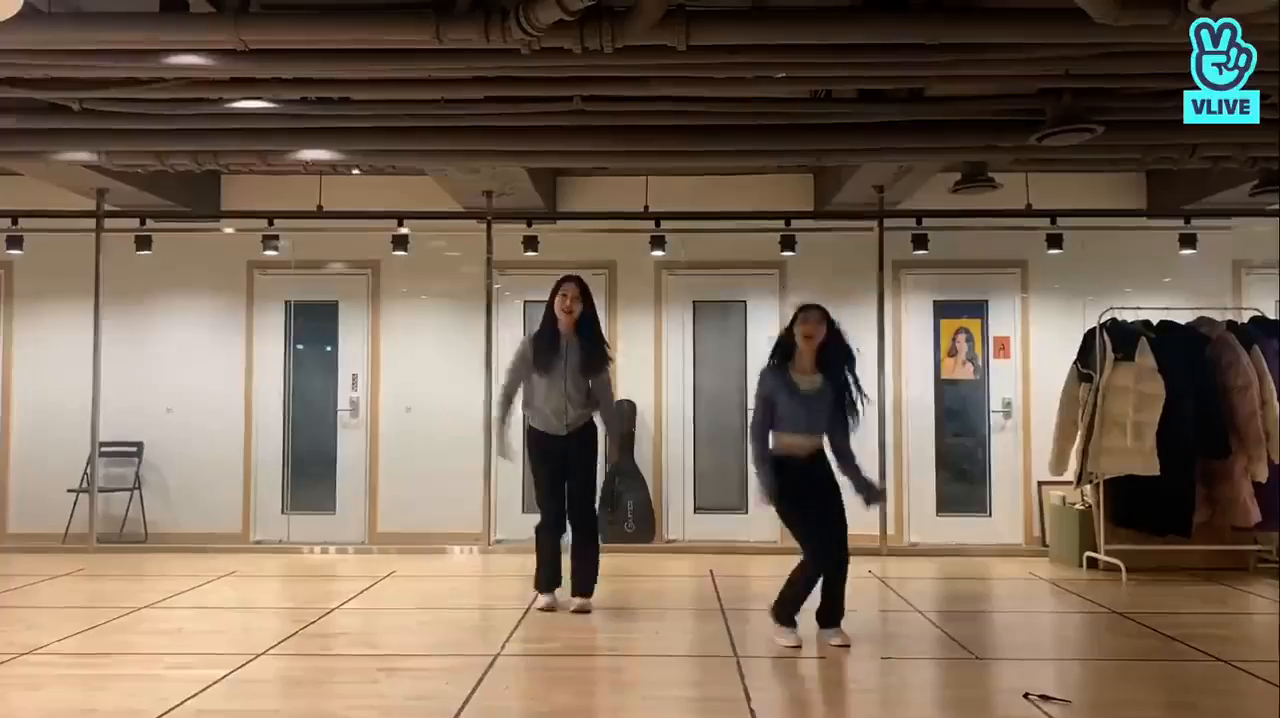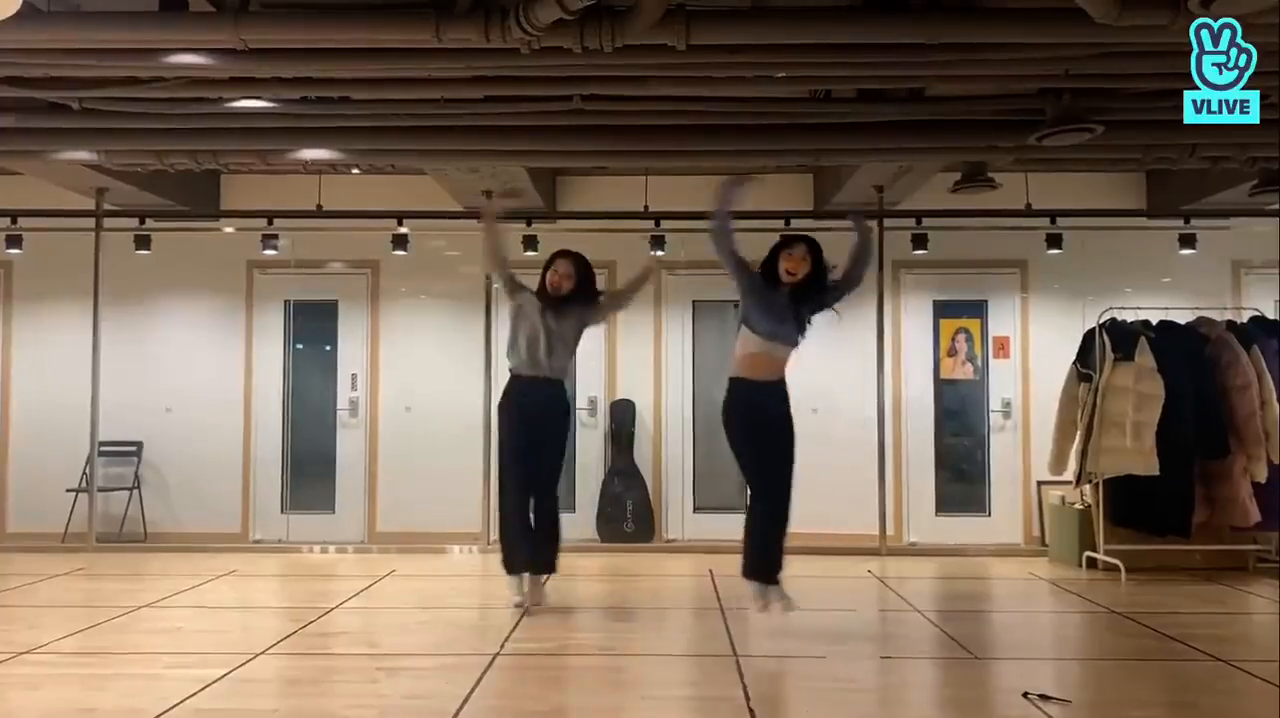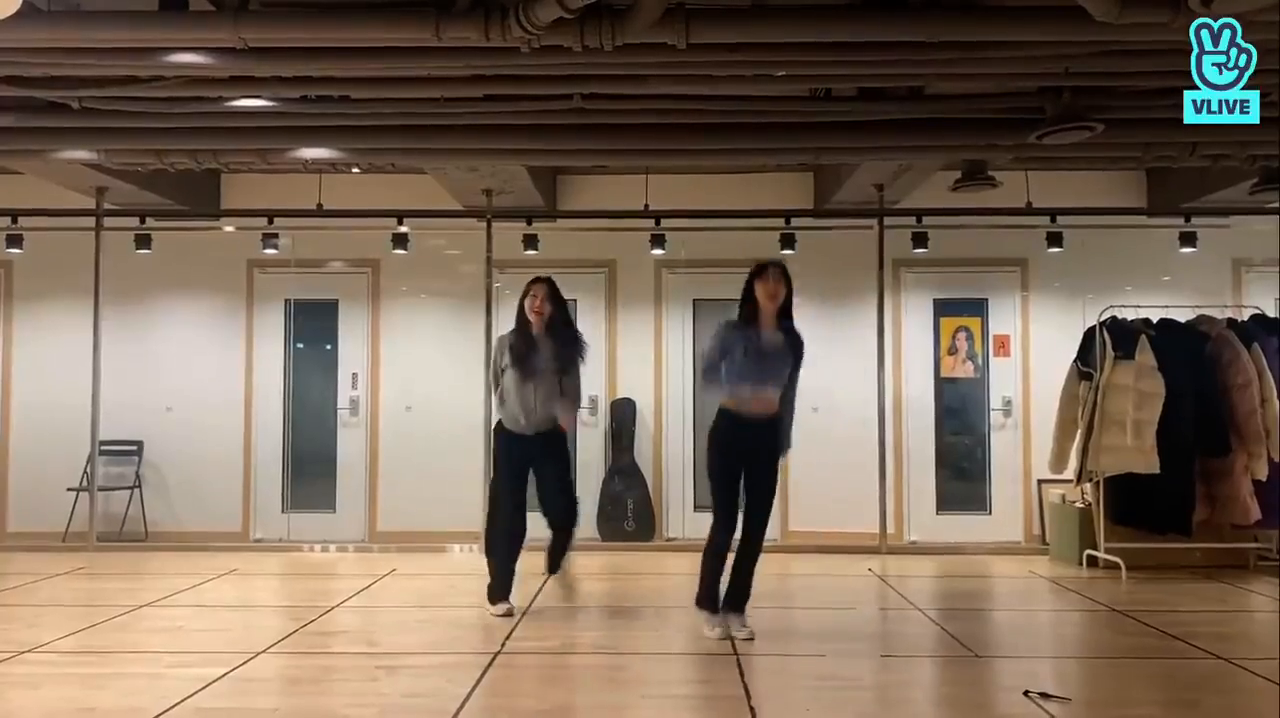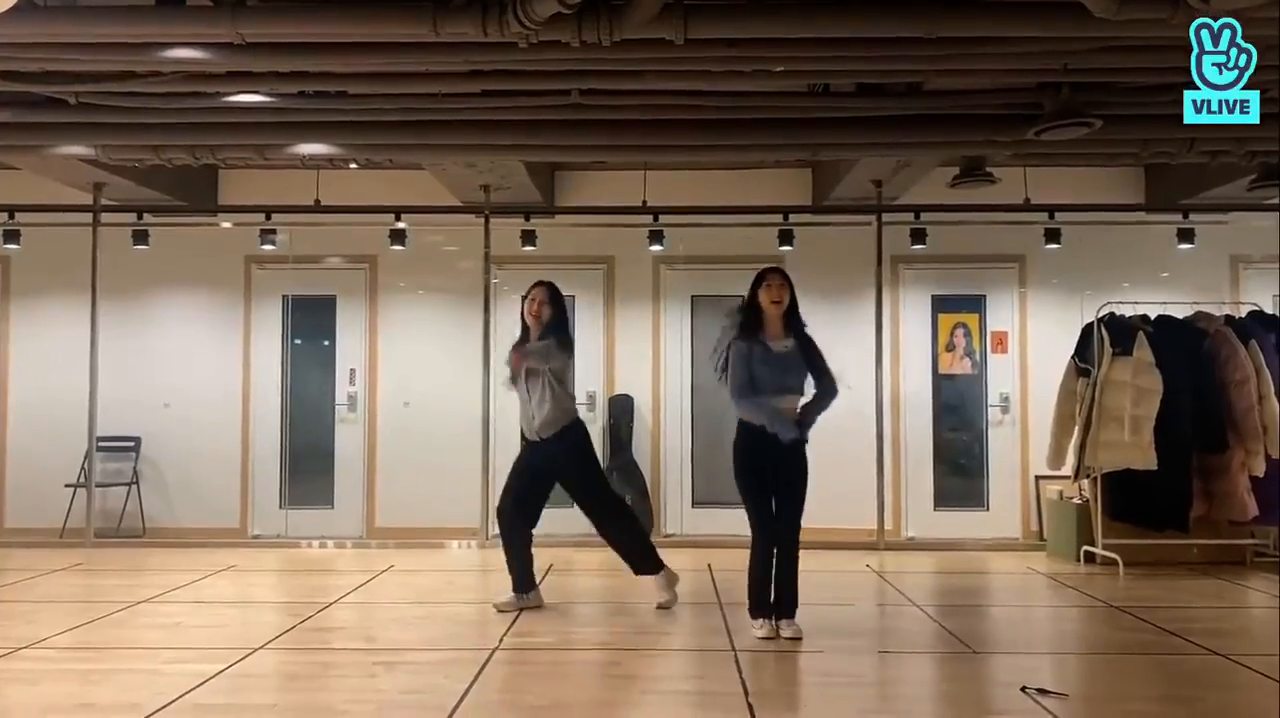
dt=0.4s
person 1, frame 1
left shoulder: (834, 379)
right shoulder: (773, 375)
left elbow: (839, 438)
right elbow: (759, 430)
left wrist: (860, 481)
right wrist: (765, 478)
left hip: (818, 468)
right hip: (783, 469)
left knee: (838, 549)
right knee: (818, 550)
left ankle: (829, 621)
right ankle: (784, 617)
person 1, frame 2
left shoulder: (805, 303)
right shoulder: (753, 288)
left elbow: (850, 281)
right elbow: (722, 243)
left wrist: (863, 237)
right wrist: (724, 201)
left hip: (775, 398)
right hip: (742, 396)
left knee: (780, 490)
right knee: (762, 486)
left ankle: (769, 577)
right ankle: (756, 574)
person 1, frame 3
left shoulder: (790, 342)
right shoulder: (731, 331)
right elbow: (707, 374)
left wrist: (784, 435)
right wrist: (729, 391)
left hip: (762, 443)
right hip: (727, 434)
left knee: (756, 529)
right knee: (724, 523)
left ankle: (735, 610)
right ankle: (710, 608)
person 1, frame 4
left shoulder: (803, 343)
right shoulder: (744, 345)
left elbow: (828, 389)
right elbow: (740, 399)
left wrist: (806, 418)
right wrist: (775, 422)
left hip: (791, 442)
right hip: (752, 441)
left knee: (789, 532)
right knee: (763, 531)
left ankle: (785, 613)
right ankle: (759, 613)
person 2, frame 1
left shoulder: (592, 347)
right shoulder: (534, 344)
left elbow: (601, 394)
right elbow: (510, 387)
left wrist: (613, 437)
right wrist: (501, 430)
left hip: (580, 437)
right hip: (542, 436)
left knee: (583, 513)
right knee: (551, 514)
left ankle: (582, 590)
right ankle: (546, 588)
person 2, frame 2
left shoulder: (579, 311)
right shoulder: (523, 301)
left elbow: (619, 299)
right elbow: (497, 266)
left wrist: (647, 272)
right wrist: (490, 226)
left hip: (553, 397)
right hip: (519, 394)
left knee: (545, 488)
right knee: (515, 482)
left ankle: (538, 571)
right ankle: (517, 571)
person 2, frame 3
left shoulder: (564, 348)
right shoulder: (507, 344)
left elbow: (571, 396)
right elbow: (497, 390)
left wrist: (567, 413)
right wrist: (507, 419)
left hip: (550, 438)
right hip: (511, 437)
left knee: (562, 510)
right knee: (506, 515)
left ankle: (556, 565)
right ankle: (499, 594)
person 2, frame 4
left shoulder: (558, 344)
right shoulder: (521, 348)
left elbow: (542, 355)
left wrist: (524, 356)
left hip: (567, 440)
right hip: (534, 445)
left knee: (606, 509)
right knee: (510, 512)
left ankle: (659, 573)
right ankle: (525, 590)
